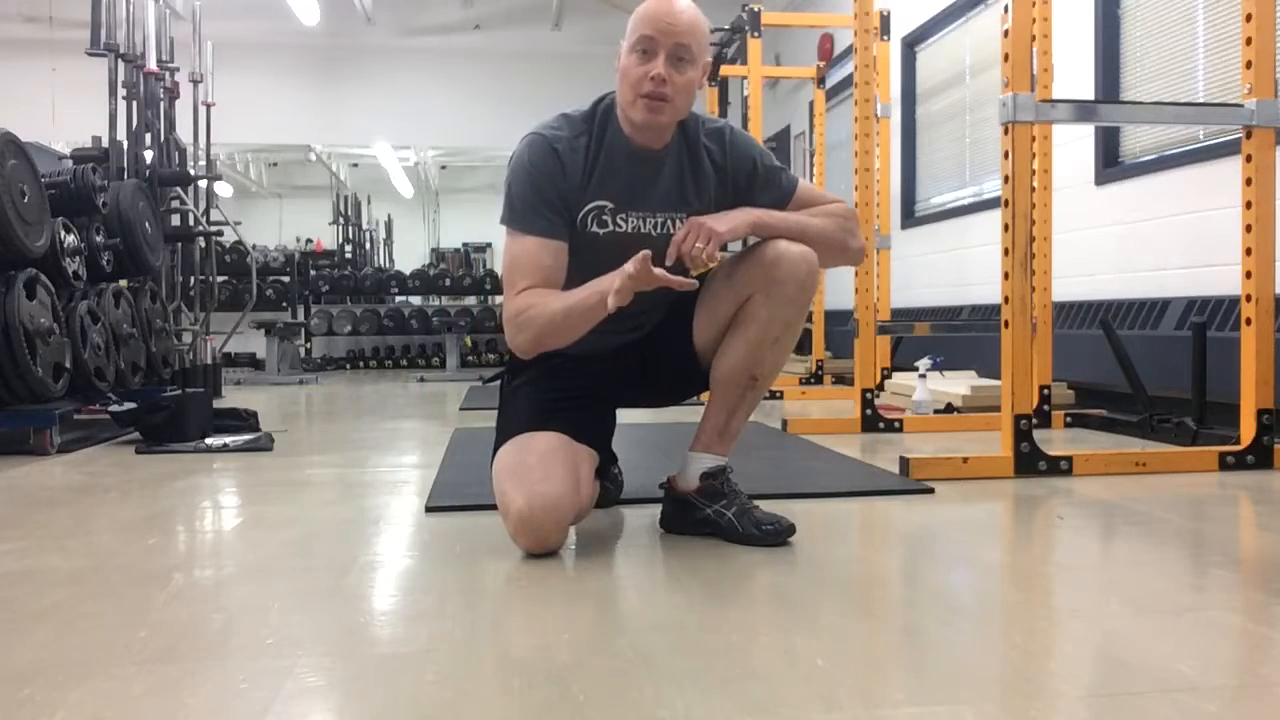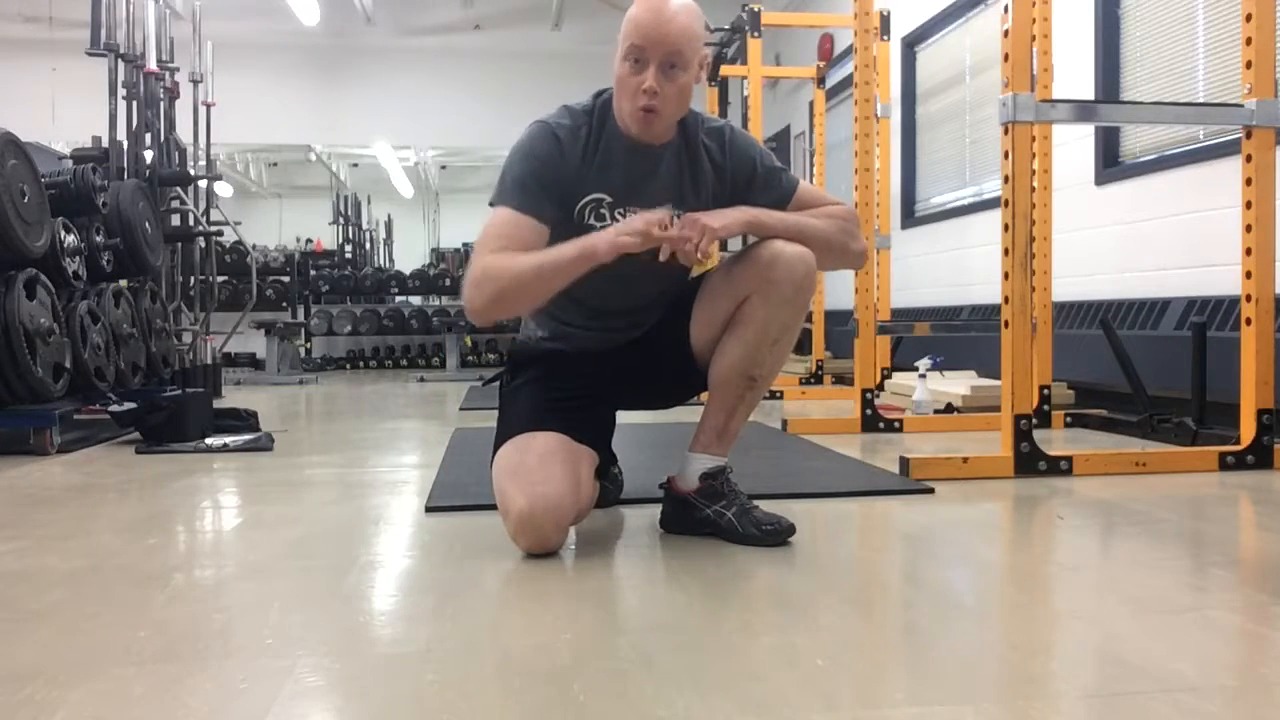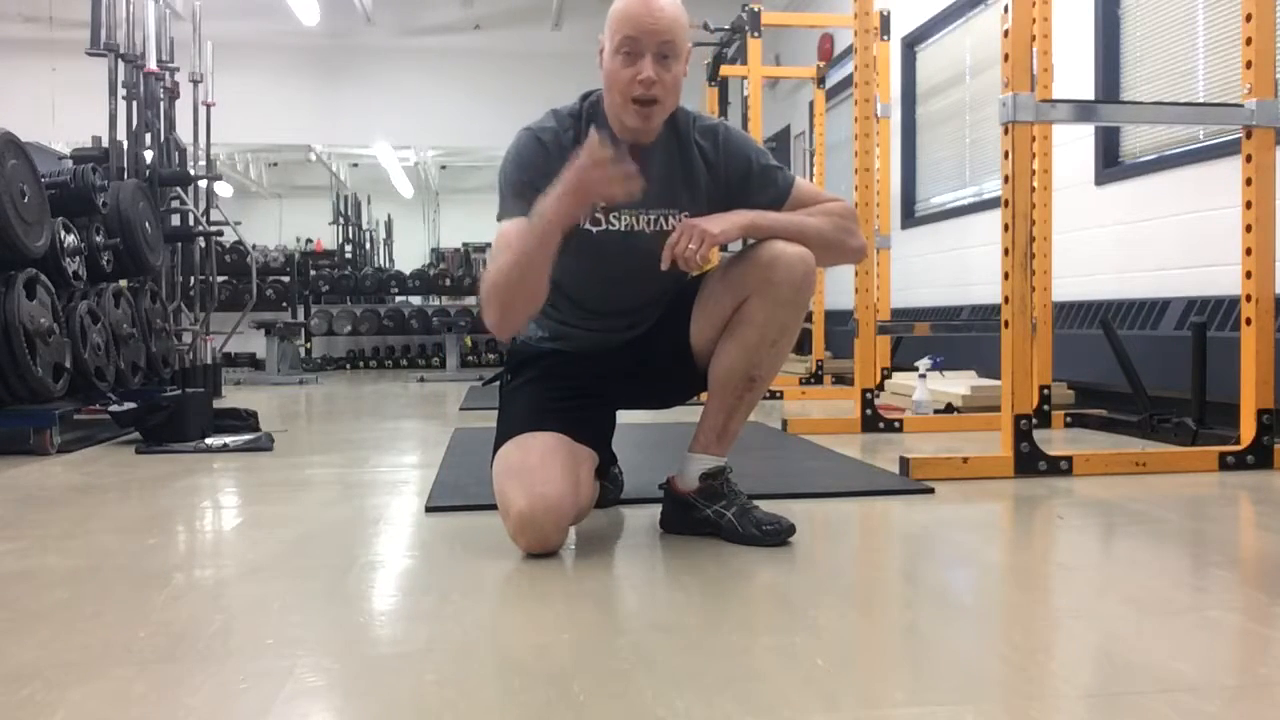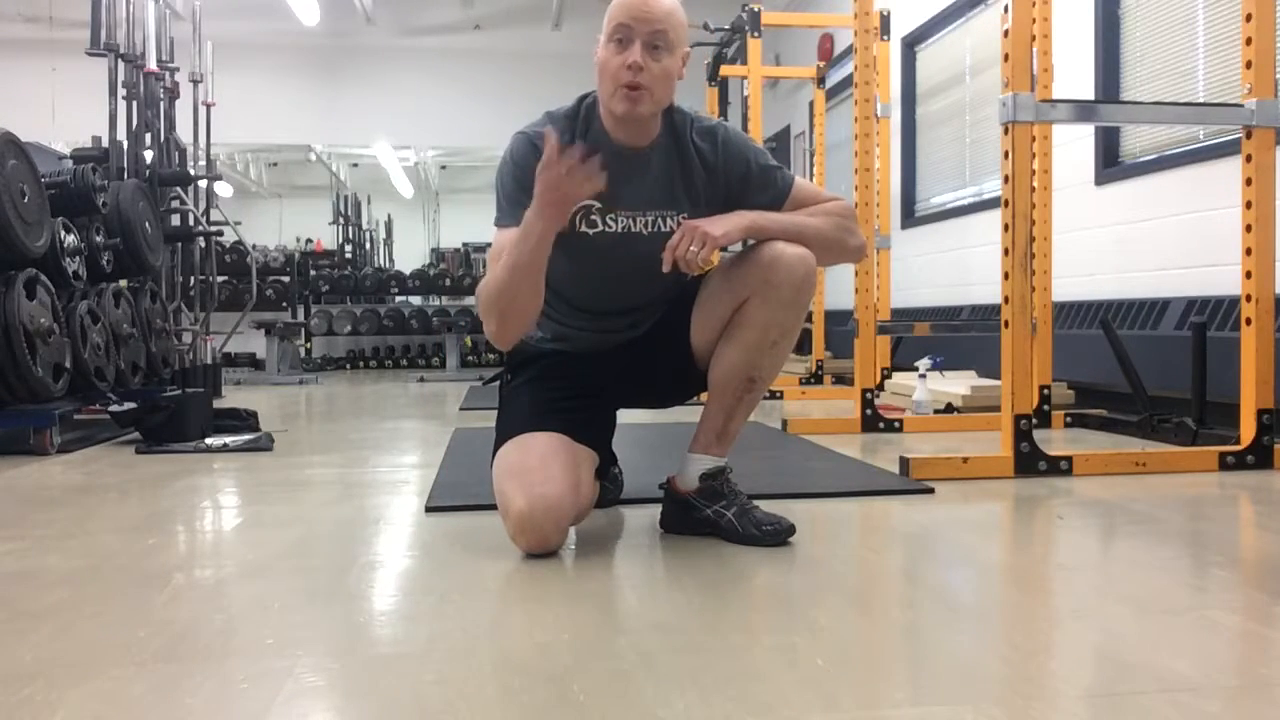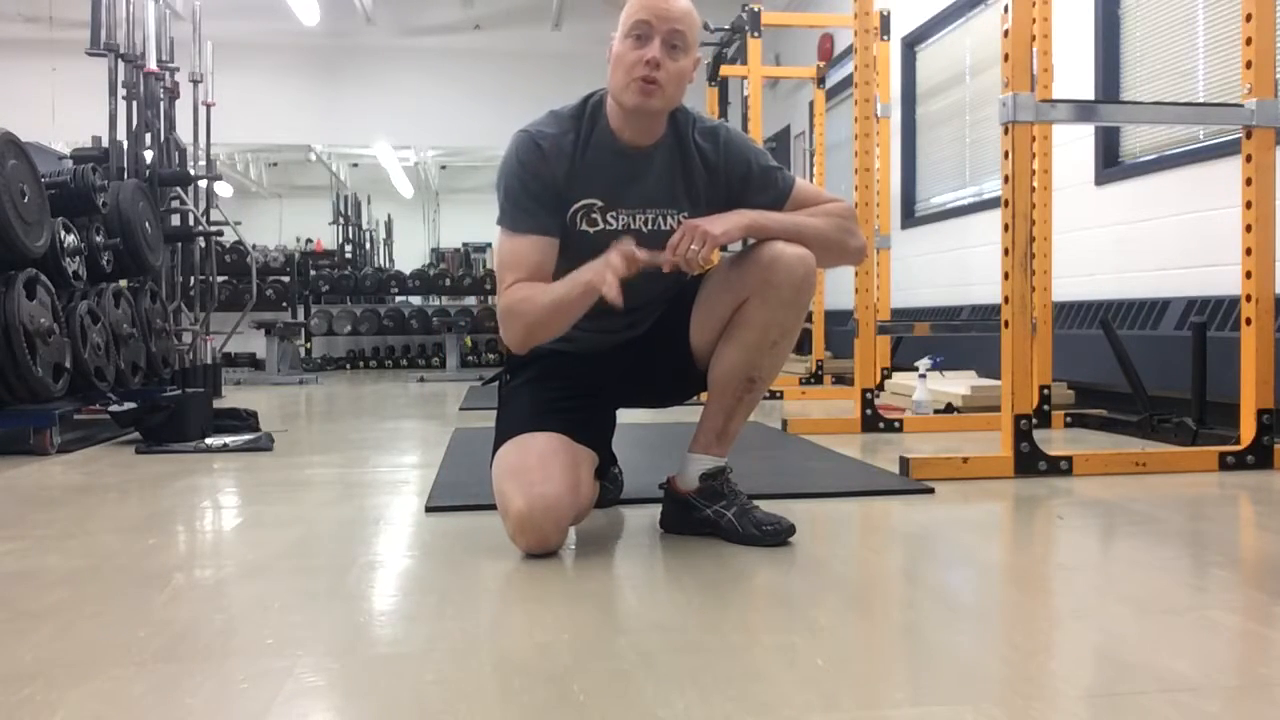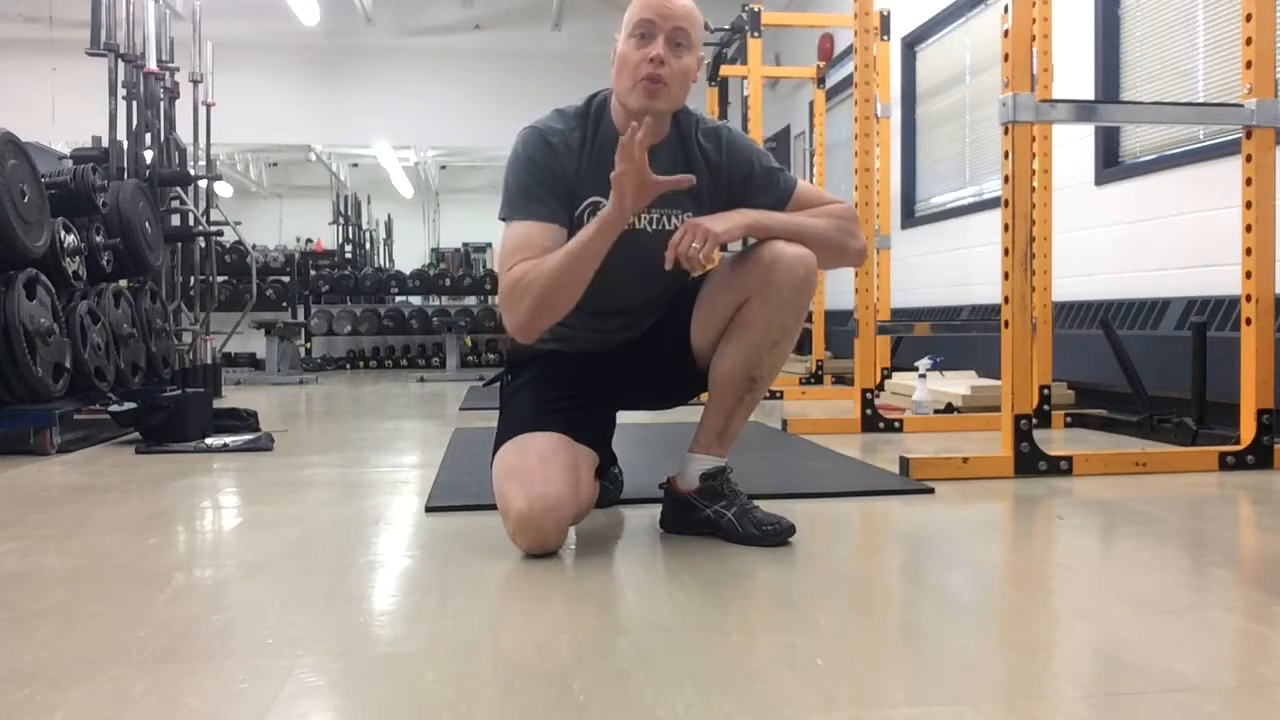
dt=0.4s
person 1, frame 1
left shoulder: (722, 151)
right shoulder: (550, 153)
left elbow: (848, 236)
right elbow: (523, 330)
left wrist: (749, 219)
right wrist: (615, 287)
left hip: (667, 340)
right hip: (565, 358)
left knee: (792, 263)
right knee: (535, 520)
left ankle: (699, 483)
right ankle: (592, 469)
person 1, frame 2
left shoulder: (722, 150)
right shoulder: (554, 143)
left elbow: (850, 240)
right elbow: (480, 296)
left wrist: (743, 217)
right wrist: (601, 244)
left hip: (666, 340)
right hip: (564, 357)
left knee: (788, 263)
right knee: (536, 521)
left ankle: (698, 485)
right ankle: (592, 471)
person 1, frame 3
left shoulder: (714, 148)
right shoulder: (543, 146)
left elbow: (848, 235)
right elbow: (501, 317)
left wrist: (743, 219)
right wrist: (554, 209)
left hip: (666, 338)
right hip: (564, 357)
left knee: (788, 263)
right knee: (535, 521)
left ankle: (700, 484)
right ankle: (591, 468)
person 1, frame 4
left shoulder: (713, 148)
right shoulder: (536, 150)
left elbow: (848, 234)
right elbow: (501, 328)
left wrist: (744, 221)
right wrist: (540, 222)
left hip: (667, 338)
right hip: (564, 357)
left knee: (789, 264)
right knee: (536, 521)
left ankle: (700, 484)
right ankle: (592, 470)
person 1, frame 5
left shoulder: (714, 149)
right shoulder: (541, 149)
left elbow: (847, 236)
right elbow: (516, 327)
left wrist: (744, 220)
right wrist: (596, 276)
left hip: (666, 339)
right hip: (563, 356)
left knee: (787, 264)
right knee: (535, 522)
left ankle: (699, 484)
right ankle: (591, 467)
person 1, frame 6
left shoulder: (717, 149)
right shoulder: (547, 145)
left elbow: (849, 238)
right elbow: (521, 317)
left wrist: (744, 219)
right wrist: (617, 209)
left hip: (666, 339)
right hip: (564, 357)
left knee: (788, 264)
right knee: (536, 521)
left ankle: (699, 484)
right ankle: (592, 468)
